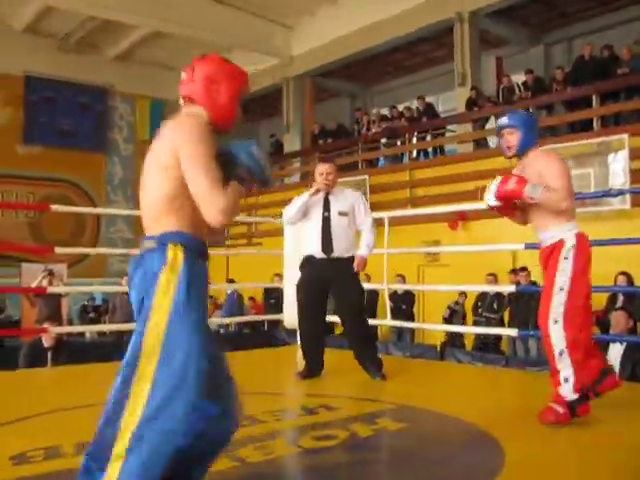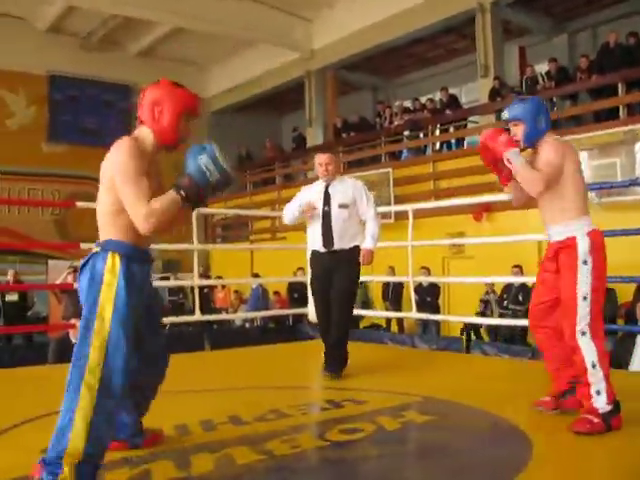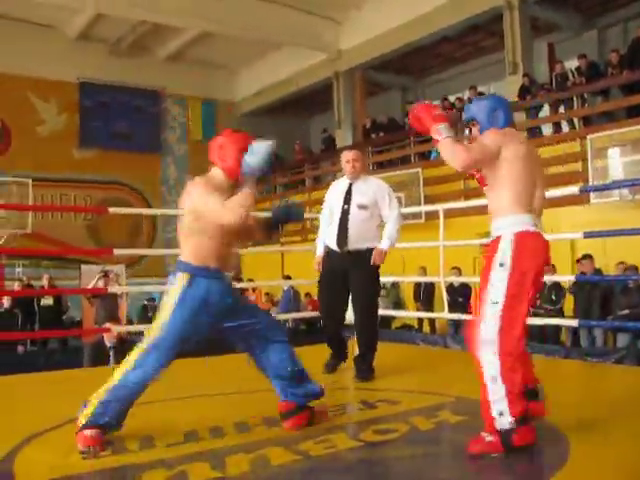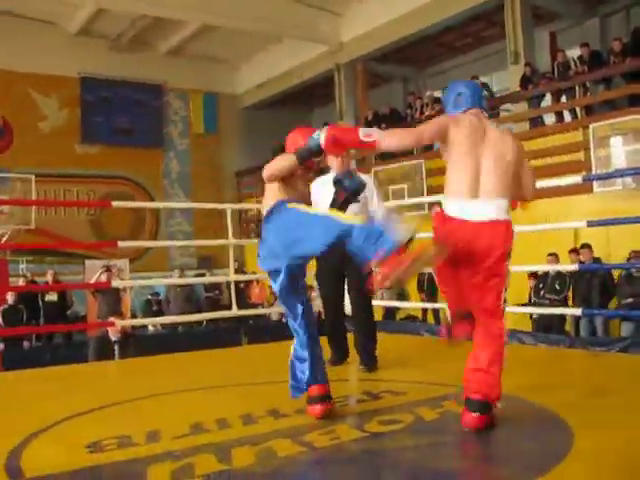
dt=0.5s
person 1, frame 1
left shoulder: (174, 133)
right shoulder: (189, 129)
right elbow: (216, 214)
left wrist: (226, 177)
right wrist: (241, 179)
left hip: (173, 266)
right hip: (172, 267)
left knee: (212, 393)
right knee: (162, 397)
person 1, frame 2
left shoulder: (149, 159)
right shoulder: (127, 151)
left elbow: (162, 220)
right elbow: (146, 223)
left wrist: (198, 192)
right wrist: (187, 187)
left hip: (136, 268)
right hip: (113, 267)
left knee: (150, 358)
right knee: (102, 373)
left ankle: (121, 428)
person 1, frame 3
left shoulder: (228, 192)
right shoulder: (200, 187)
left elbow: (245, 229)
right elbow: (232, 217)
left wrist: (275, 221)
right wrist: (252, 178)
left hip: (220, 286)
right hip: (190, 286)
left knee: (272, 337)
right knee: (148, 360)
left ankle: (296, 406)
right ankle: (94, 423)
person 1, frame 4
left shoulder: (301, 190)
right shoulder: (289, 168)
right elbow: (268, 172)
left wrist: (342, 196)
right wrist: (305, 153)
left hip: (272, 253)
right hip: (284, 226)
left knee: (302, 326)
right knee: (350, 228)
left ankle: (315, 393)
right ankle: (392, 259)
person 2, frame 1
left shoulder: (546, 160)
right shoulder: (520, 170)
left elbow: (564, 201)
right elbow: (524, 218)
left wrist: (524, 188)
right wrist: (506, 204)
left hip: (568, 246)
right hip: (552, 249)
left knee: (554, 320)
right knee: (569, 319)
left ankle: (570, 397)
right ankle: (597, 374)
person 2, frame 2
left shoulder: (553, 146)
right shoulder: (540, 153)
left elbow: (536, 185)
right elbow: (519, 198)
left wrist: (509, 151)
right wrist: (502, 165)
left hip: (579, 245)
right hip: (559, 246)
left knee: (582, 326)
right knee: (542, 319)
left ankle: (603, 408)
right ankle: (567, 386)
person 2, frame 3
left shoulder: (498, 135)
right shoulder: (525, 151)
left elbow: (462, 161)
left wrist: (438, 127)
right wrist: (483, 175)
left hip: (512, 244)
right hip: (529, 244)
left knee: (491, 336)
right knee: (504, 333)
left ankle: (507, 427)
right ankle: (524, 400)
person 2, frame 4
left shoulder: (448, 123)
right shoulder: (509, 139)
left elbow: (406, 138)
right elbow: (526, 191)
left wrist: (355, 135)
left hip: (454, 223)
right hip: (494, 228)
left knee: (451, 268)
right knee: (489, 319)
left ankle: (460, 315)
right ankle: (478, 404)
person 3, frame 1
left shoulder: (353, 197)
right shoulder: (307, 199)
left elbow: (367, 227)
right elbow: (288, 218)
left wrist: (363, 253)
right wrist: (310, 194)
left hip: (344, 264)
right hip: (313, 264)
left knee: (353, 316)
right knee: (309, 317)
left ankle: (371, 364)
right ankle: (312, 365)
person 3, frame 2
left shoulder: (354, 186)
right shoulder: (308, 191)
left elbow: (371, 217)
right elbow: (287, 214)
left wrist: (369, 245)
right wrist: (300, 211)
left hip: (346, 256)
right hip: (319, 257)
left knee: (341, 308)
right knee: (323, 311)
left ankle: (335, 361)
right ankle: (335, 358)
person 3, frame 3
left shoulder: (377, 187)
right shoulder: (335, 188)
left elbow: (394, 218)
right elbow: (325, 220)
left wrist: (384, 246)
right wrist: (319, 251)
left hip: (363, 257)
right hip: (334, 256)
left knee: (364, 311)
right knee: (328, 307)
left ankle: (364, 363)
right ankle: (337, 351)
person 3, frame 4
left shoulder: (363, 181)
right shoulder: (317, 185)
left elbow: (378, 213)
right hip: (327, 250)
left knee: (361, 302)
right knee: (331, 304)
left ankle: (367, 356)
right ankle: (338, 351)
